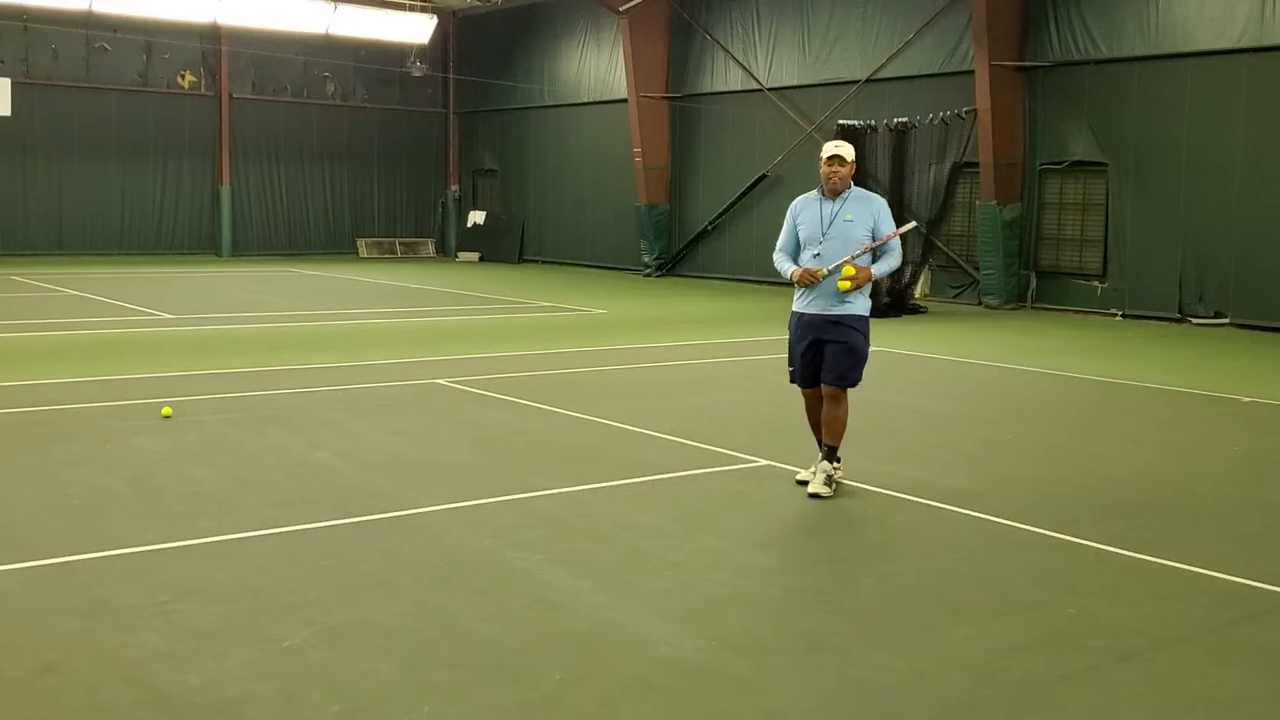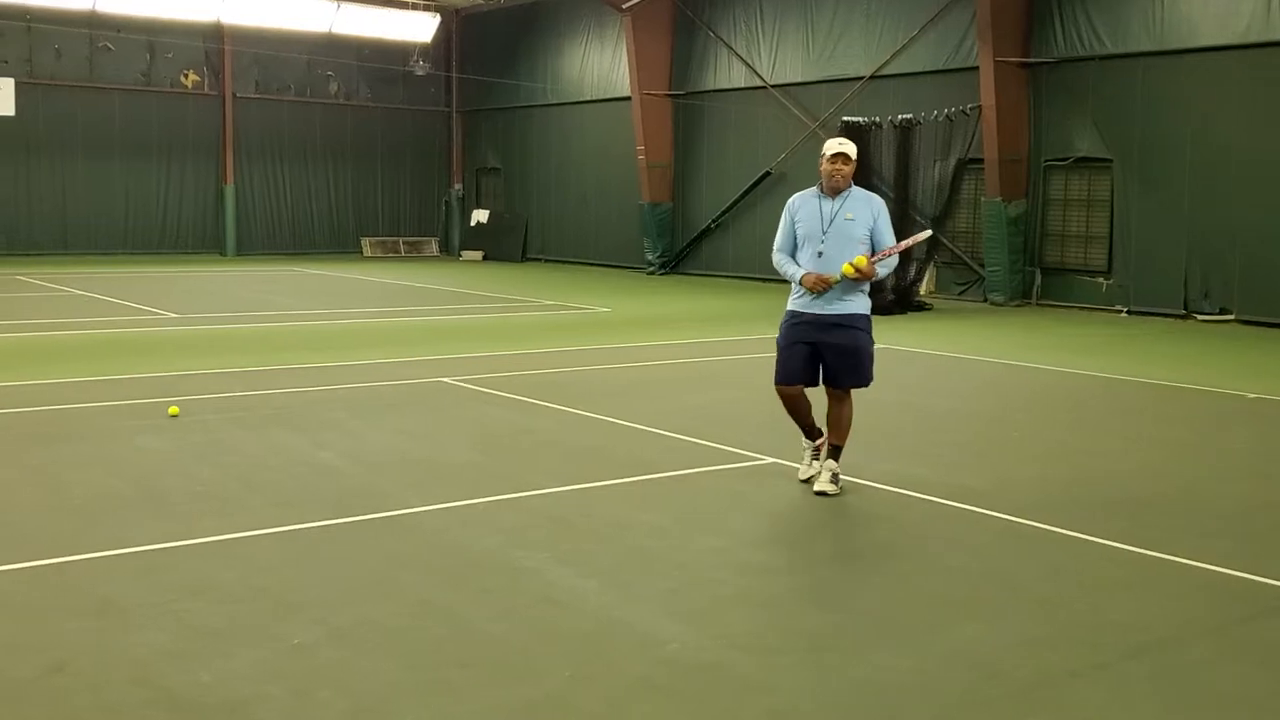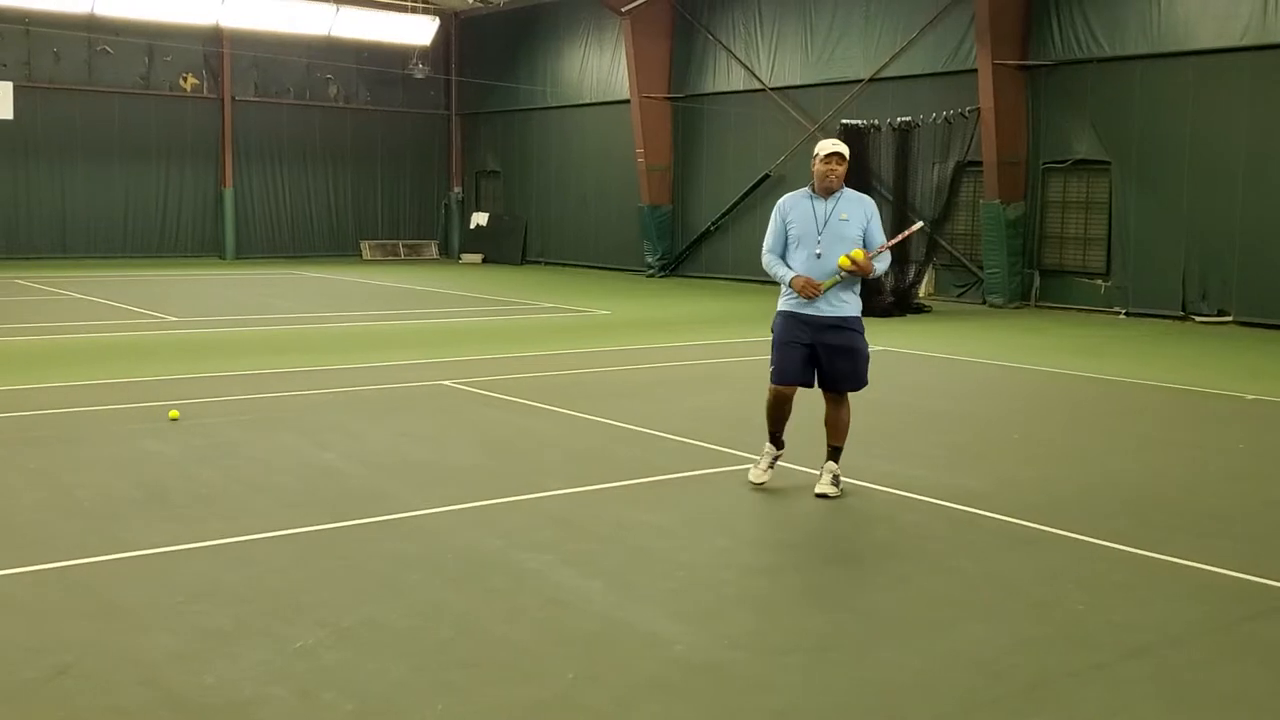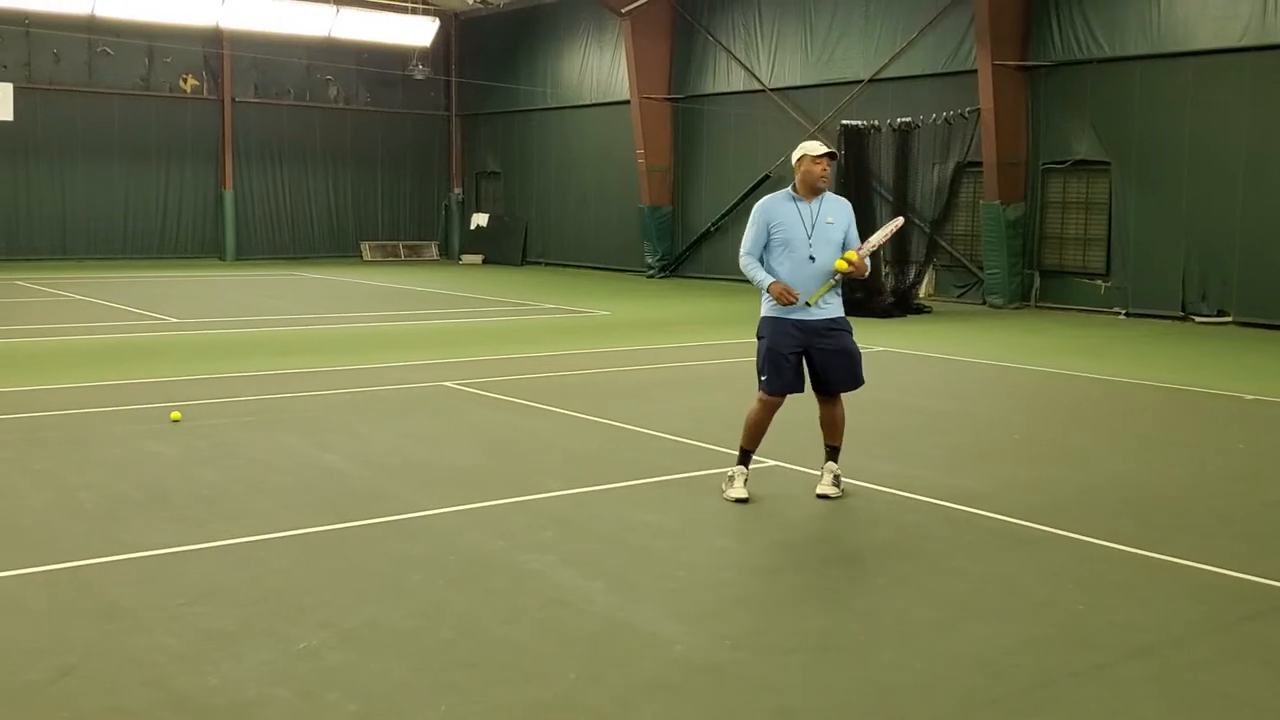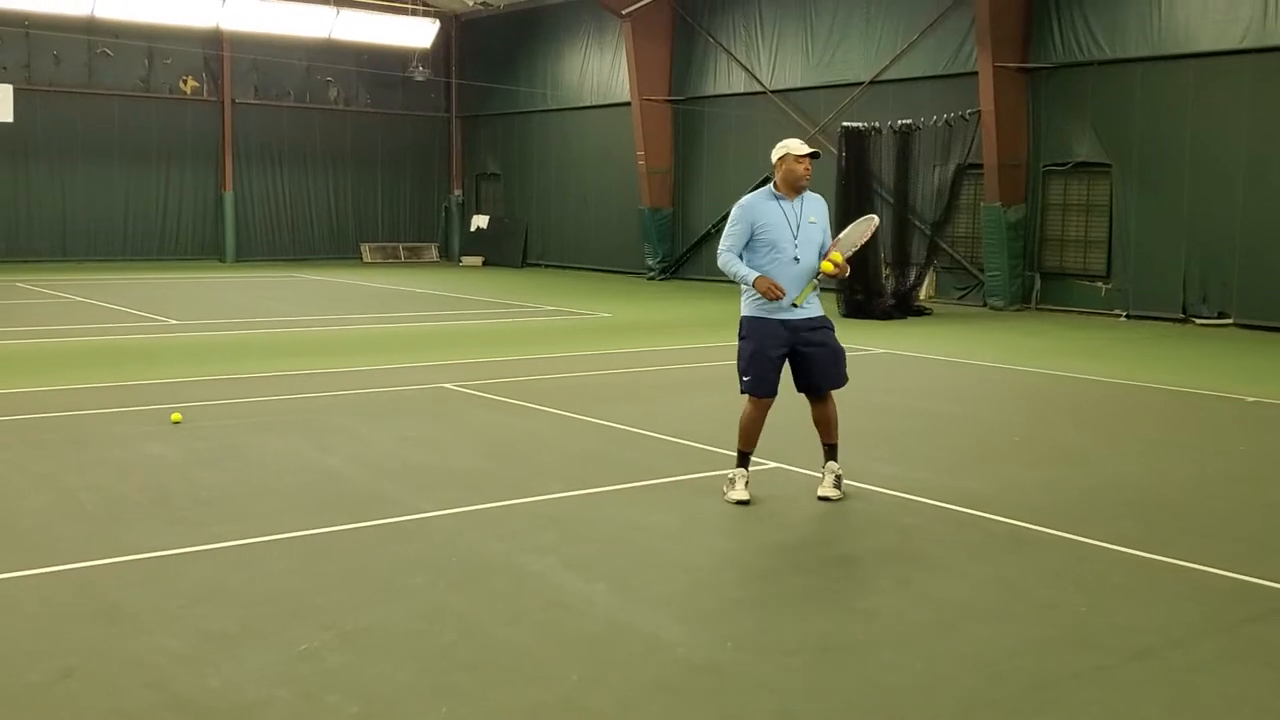
dt=0.2s
person 1, frame 1
left shoulder: (873, 205)
right shoulder: (800, 206)
left elbow: (893, 254)
right elbow: (781, 252)
left wrist: (870, 272)
right wrist: (793, 272)
left hip: (847, 315)
right hip: (805, 312)
left knee: (834, 390)
right knee: (810, 390)
left ankle: (827, 465)
right ankle: (828, 458)
person 1, frame 2
left shoulder: (872, 205)
right shoulder: (797, 204)
left elbow: (890, 255)
right elbow: (780, 254)
left wrist: (874, 271)
right wrist: (802, 276)
left hip: (849, 315)
right hip: (801, 312)
left knee: (839, 392)
right knee: (788, 387)
left ankle: (832, 464)
right ankle: (815, 440)
person 1, frame 3
left shoulder: (864, 206)
right shoulder: (788, 204)
left elbow: (883, 254)
right elbow: (769, 255)
left wrist: (871, 267)
right wrist: (791, 279)
left hip: (842, 316)
right hip: (794, 313)
left knee: (836, 395)
right knee: (781, 389)
left ankle: (832, 466)
right ankle: (773, 448)
person 1, frame 4
left shoulder: (842, 208)
right shoulder: (768, 207)
left elbow: (858, 254)
right elbow: (747, 257)
left wrist: (862, 267)
right wrist: (770, 284)
left hip: (828, 319)
right hip: (779, 319)
left knee: (830, 395)
right knee: (770, 397)
left ankle: (831, 466)
right ankle: (740, 468)
person 1, frame 5
left shoulder: (818, 205)
right shoulder: (750, 207)
left elbow: (827, 250)
right elbow: (725, 256)
left wrist: (838, 265)
right wrist: (754, 279)
left hip: (810, 317)
right hip: (762, 318)
left knee: (821, 393)
right knee: (759, 399)
left ankle: (831, 466)
right ankle: (740, 471)
